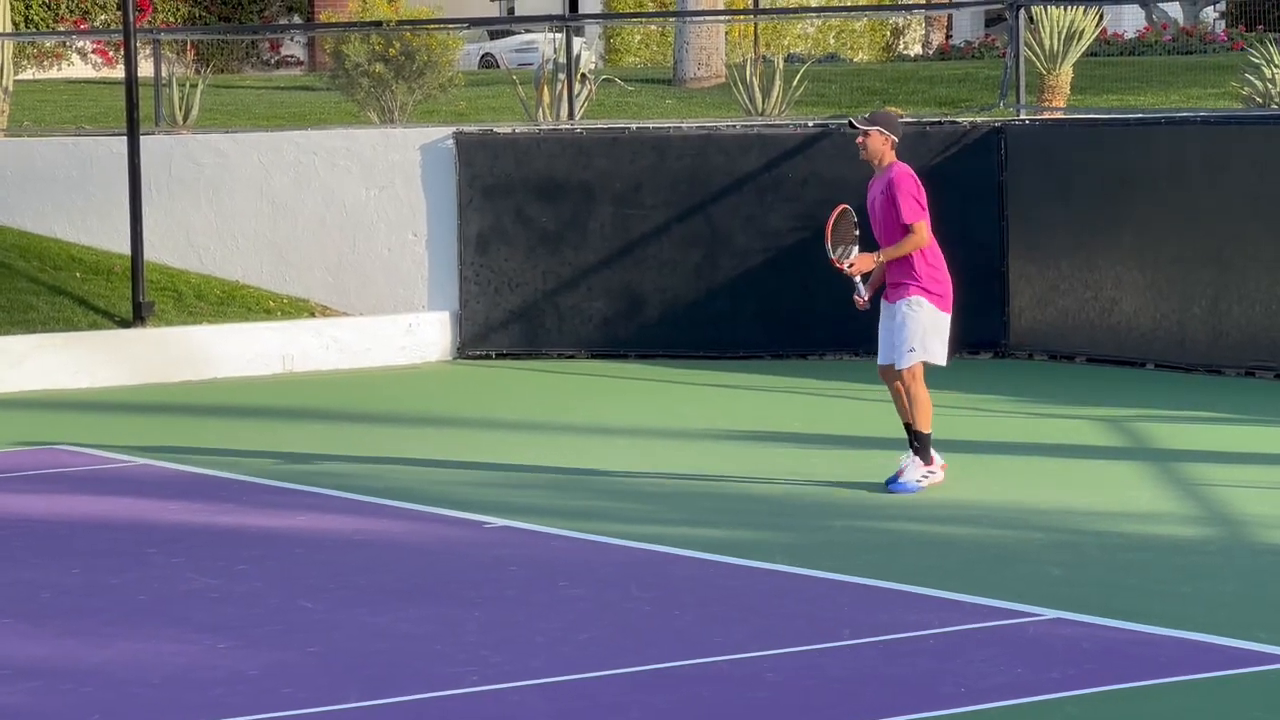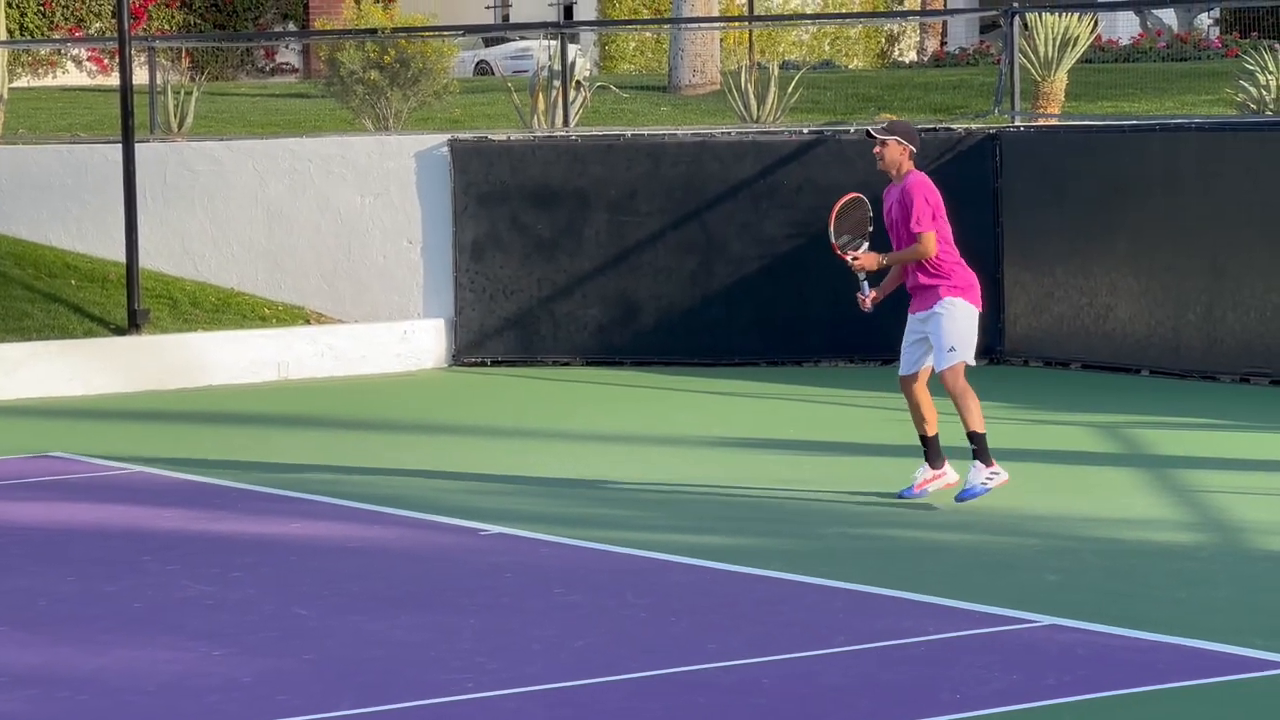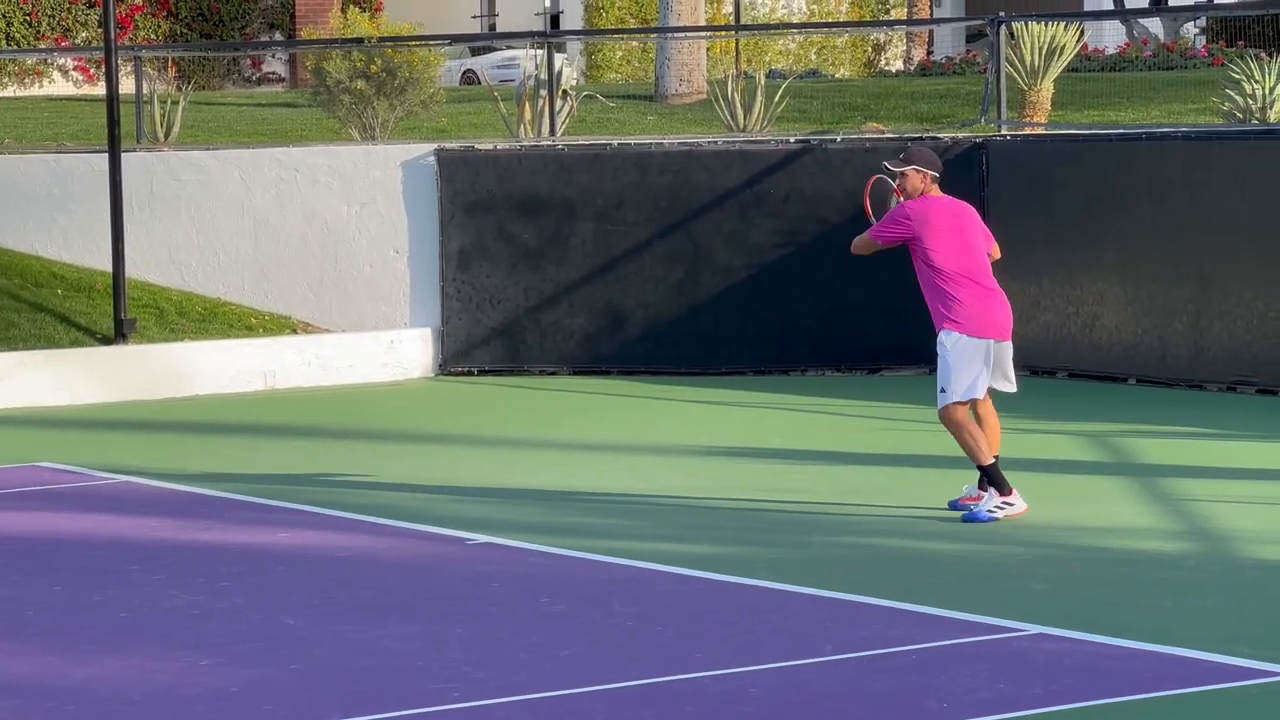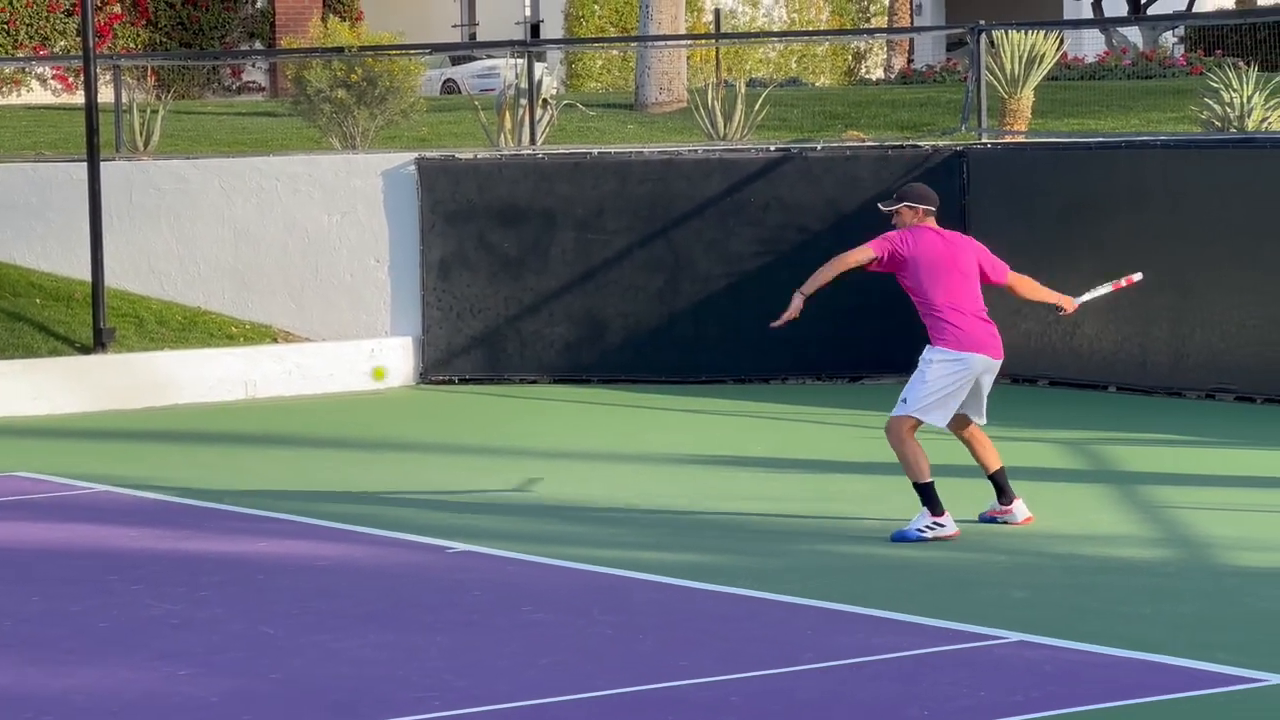
dt=0.5s
person 1, frame 1
left shoulder: (900, 178)
right shoulder: (875, 184)
left elbow: (921, 237)
left wrist: (874, 259)
right wrist: (869, 286)
left hip: (921, 291)
right hip: (897, 291)
left knee: (909, 374)
right knee: (889, 373)
left ankle: (926, 463)
right ankle: (921, 453)
person 1, frame 2
left shoulder: (915, 186)
right shoulder: (891, 194)
left elbow: (927, 248)
left wrist: (880, 261)
right wrist: (878, 292)
left hip: (953, 294)
right hip: (925, 301)
left knee: (952, 377)
right knee: (911, 381)
left ankle: (986, 467)
right ankle: (937, 468)
person 1, frame 3
left shoulder: (909, 213)
right shoulder: (966, 210)
left elbow: (858, 247)
right elbow: (994, 252)
left wrist: (881, 232)
left hip: (963, 325)
right hip: (998, 317)
left knee: (953, 413)
right knee: (980, 400)
left ankle: (1005, 495)
right ankle: (987, 489)
person 1, frame 4
left shoulder: (901, 239)
right shoulder: (969, 244)
left elbow: (848, 259)
right elbow: (1018, 283)
left wrist: (801, 295)
right wrist: (1061, 299)
left hip: (954, 351)
right hip: (989, 350)
left knee: (899, 428)
right knee: (964, 425)
left ankle: (936, 516)
right ankle: (1009, 503)
